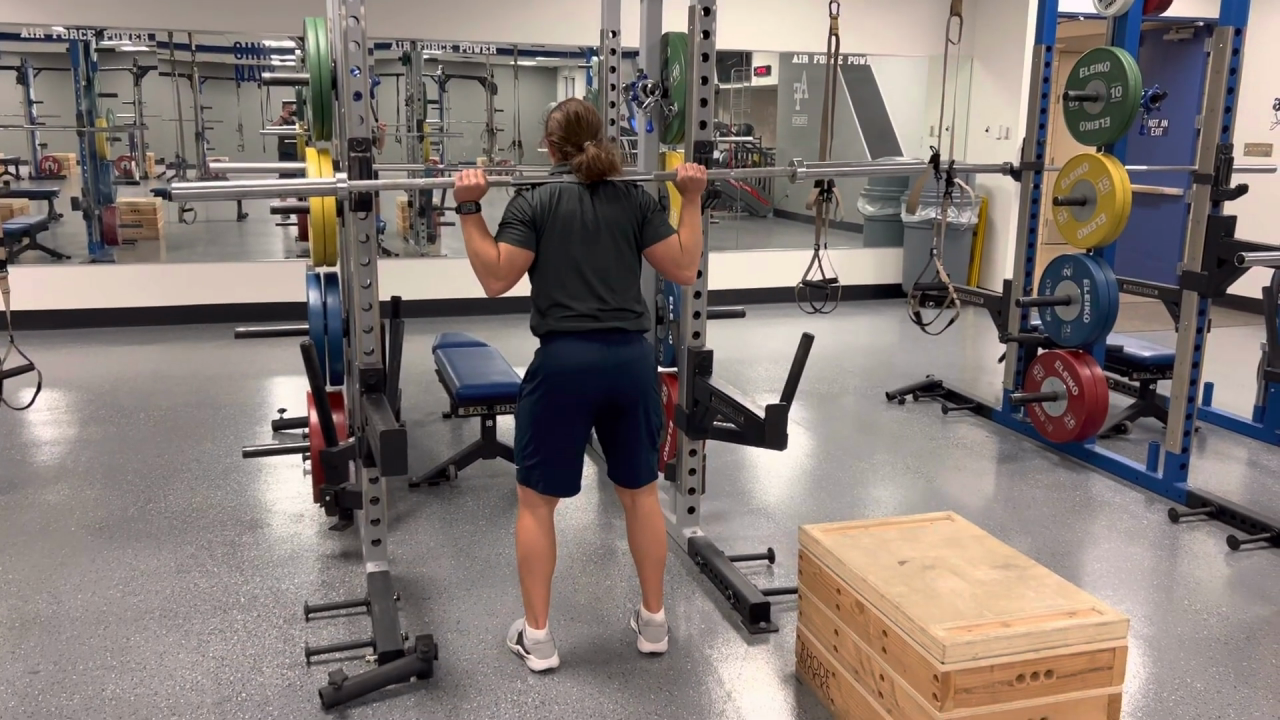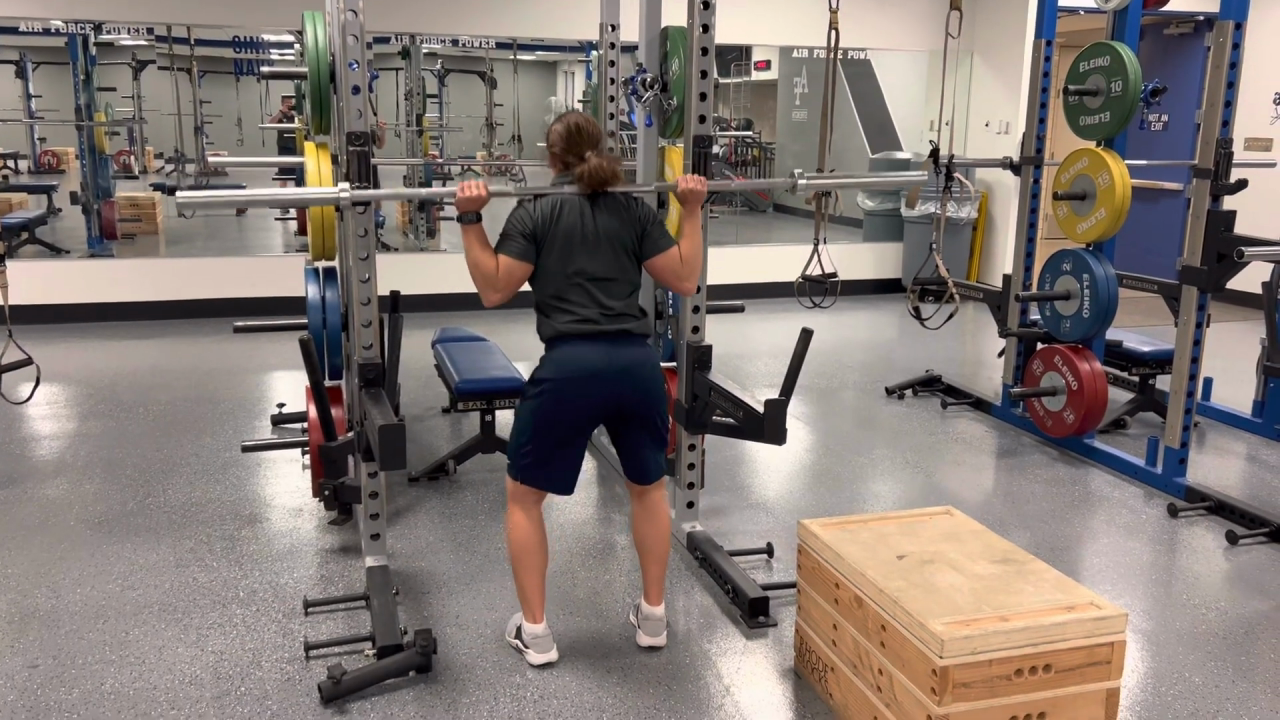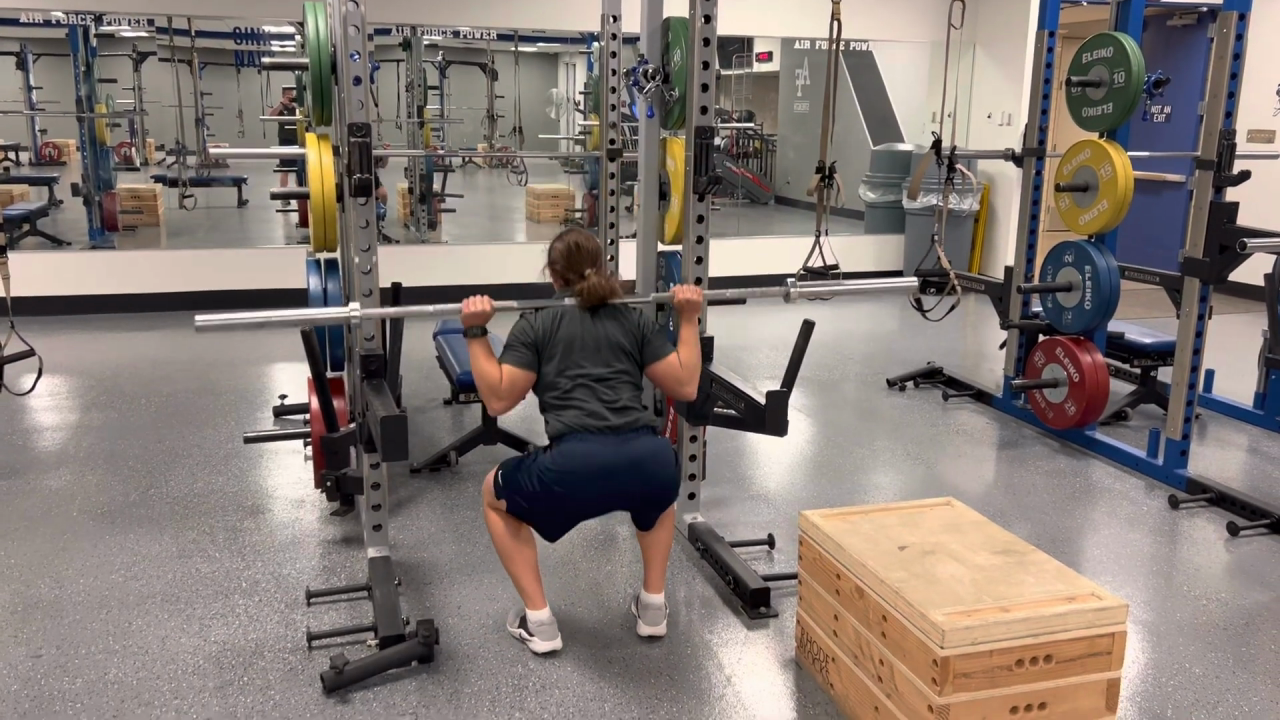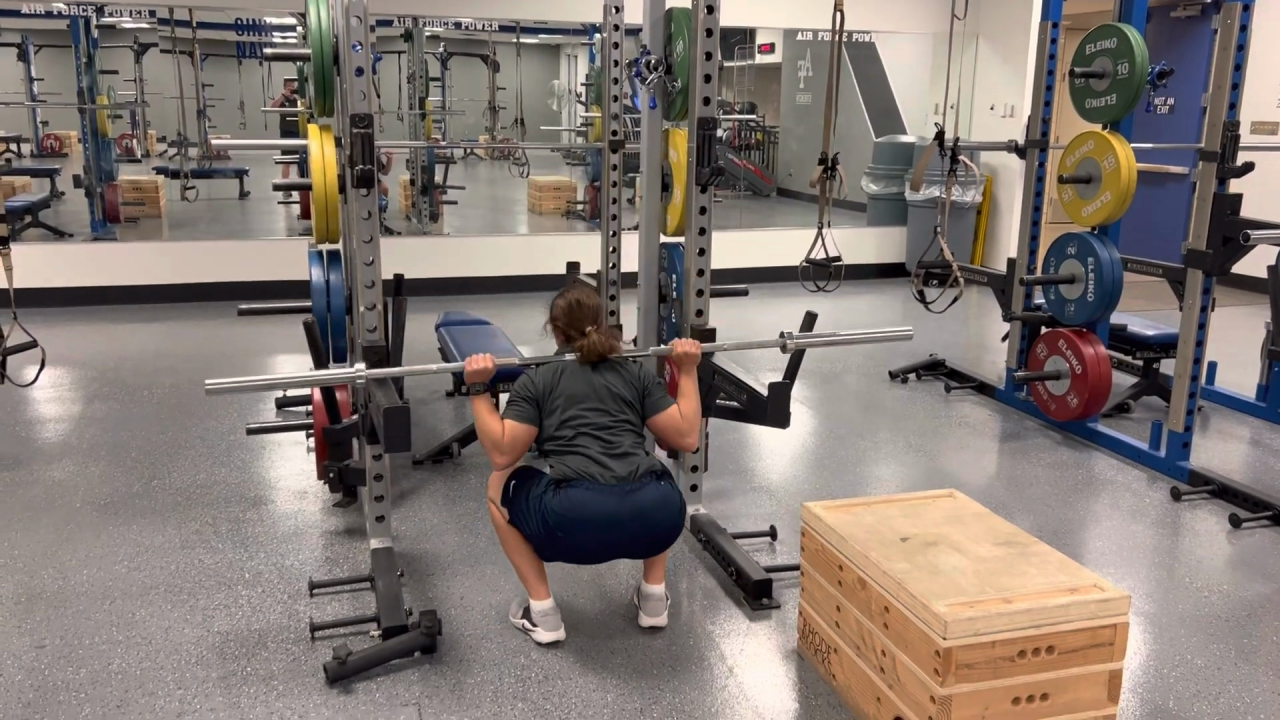
dt=0.5s
person 1, frame 1
left shoulder: (534, 202)
right shoulder: (636, 199)
left elbow: (496, 278)
right elbow: (684, 268)
left wrist: (468, 208)
right wrist: (692, 200)
left hip: (564, 363)
right hip: (631, 359)
left knee: (536, 500)
right knee: (640, 491)
left ankle: (537, 636)
right ankle: (654, 621)
person 1, frame 2
left shoulder: (535, 213)
right shoulder: (636, 210)
left elbow: (493, 290)
right elbow: (685, 280)
left wrist: (470, 219)
right wrist: (692, 211)
left hip: (569, 368)
right hip: (637, 363)
left knee: (524, 496)
right knee: (649, 488)
left ankle: (535, 630)
right ankle: (653, 615)
person 1, frame 3
left shoulder: (536, 325)
right shoulder: (635, 319)
left elbow: (499, 399)
right elbow: (685, 387)
left wrist: (475, 334)
right wrist: (688, 320)
left hip: (575, 469)
right hip: (649, 466)
left knee: (495, 496)
right knee: (658, 484)
left ankle: (538, 620)
right ankle: (653, 605)
person 1, frame 4
left shoulder: (537, 380)
right shoulder: (636, 373)
left elbow: (502, 453)
right elbow: (686, 438)
left wrist: (478, 390)
right wrist: (687, 371)
left hip: (579, 522)
right hip: (658, 520)
left knee: (500, 487)
left ankle: (542, 611)
right ankle: (653, 596)
